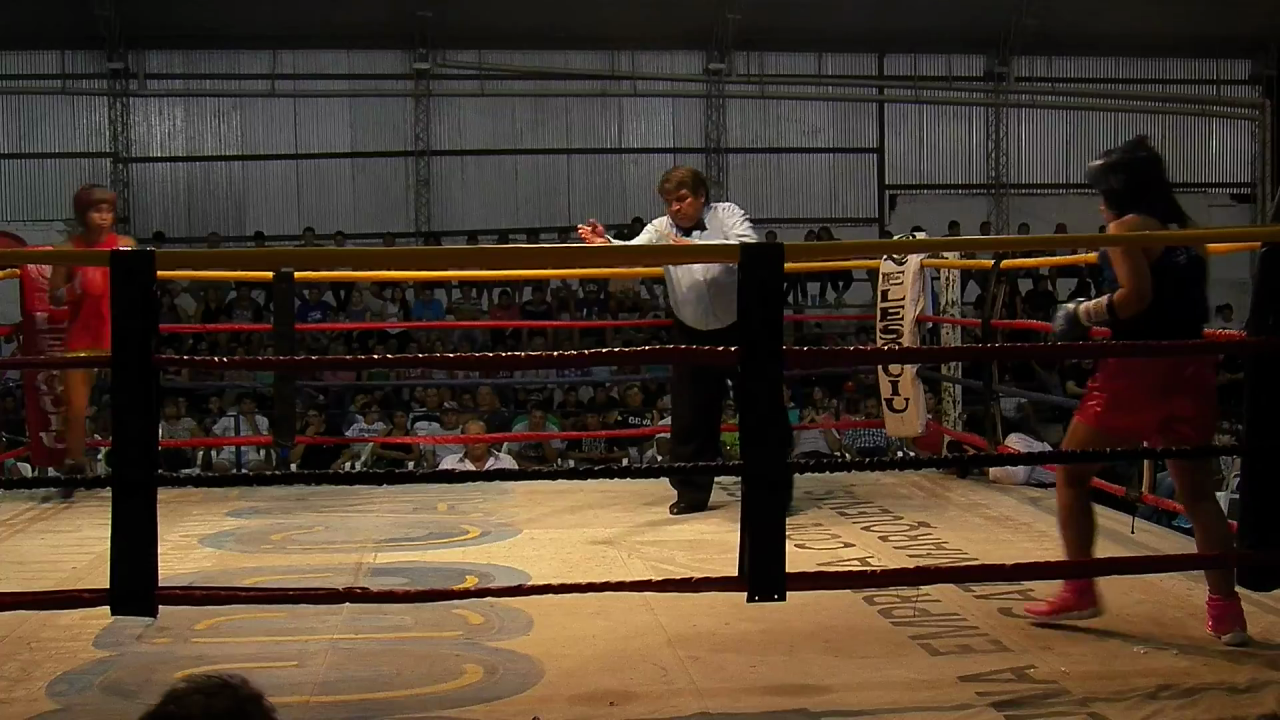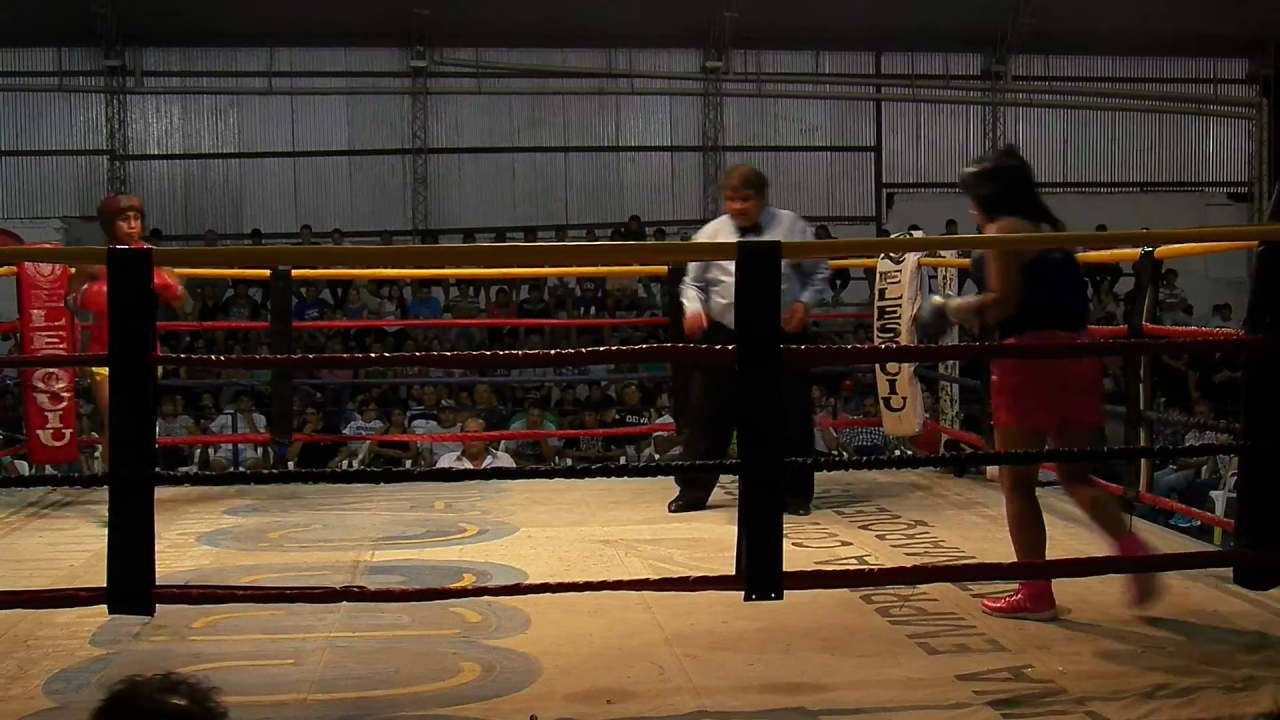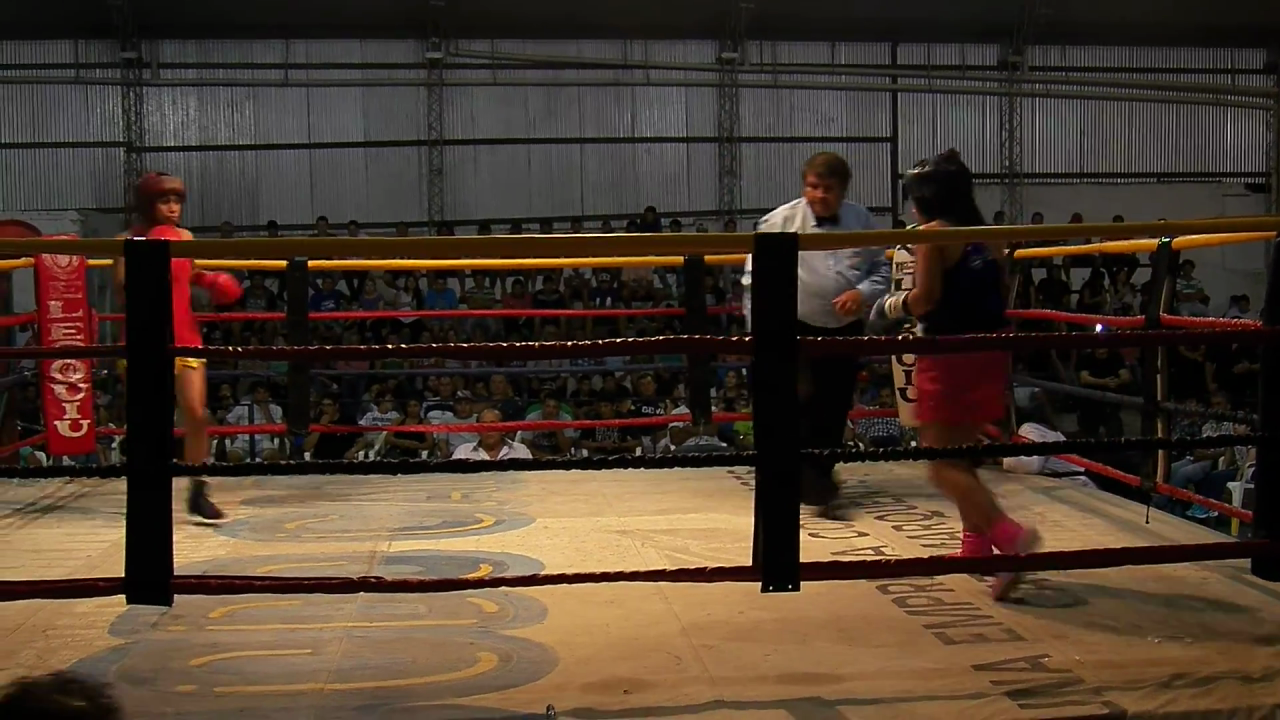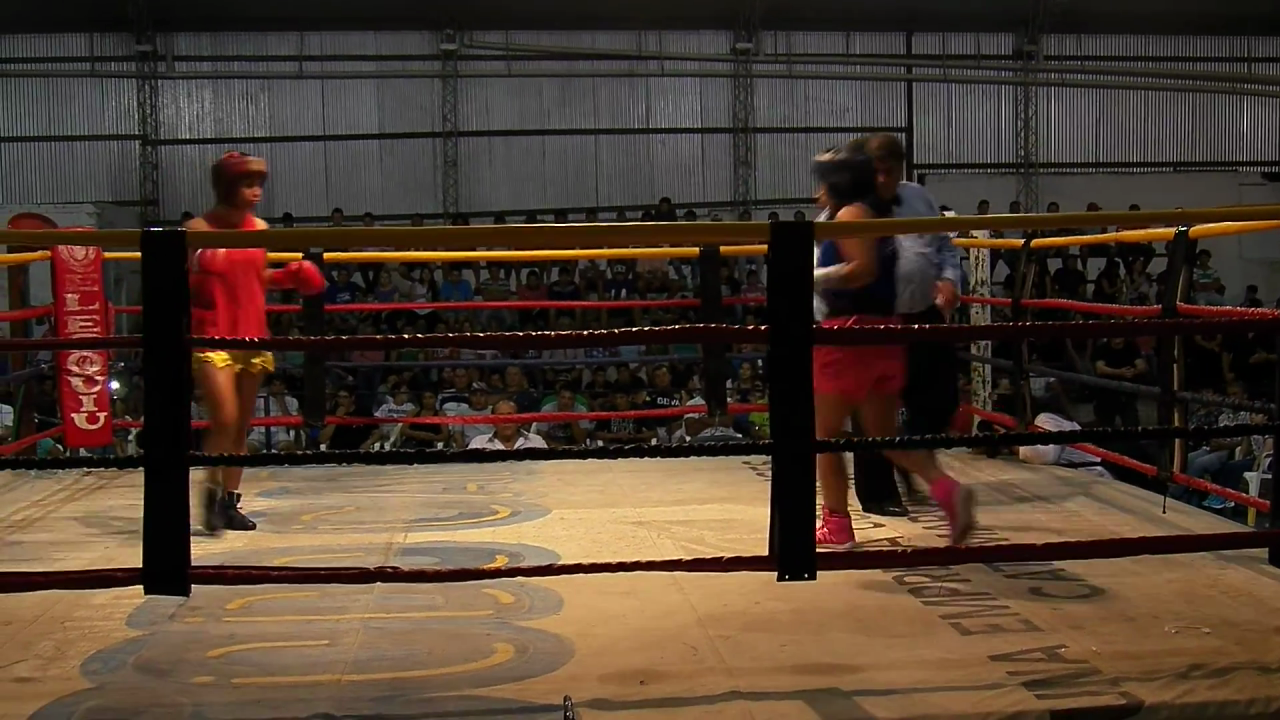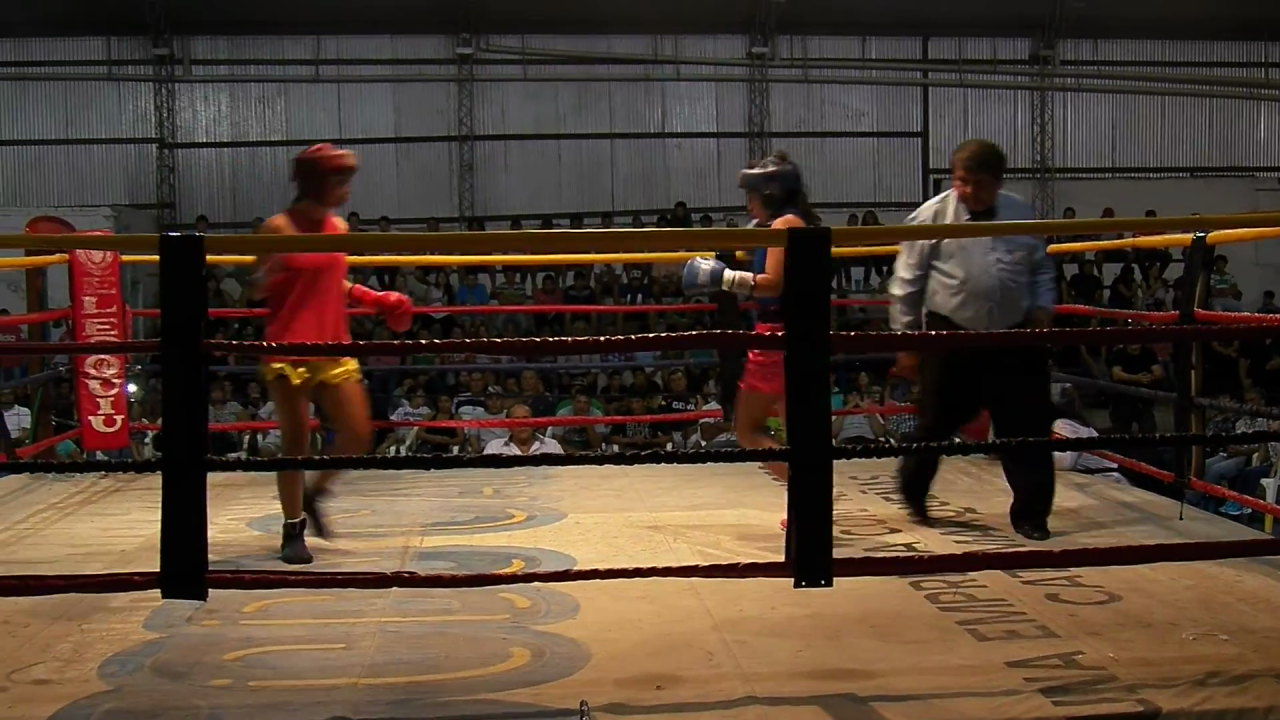
dt=0.4s
person 1, frame 1
left shoulder: (1126, 229)
right shoulder: (1186, 233)
left elbow: (1136, 296)
right elbow: (1193, 306)
left wrist: (1083, 313)
left hip: (1137, 367)
right hip: (1190, 365)
left knee: (1071, 473)
right knee: (1198, 493)
left ankle: (1078, 590)
right ankle: (1225, 609)
person 1, frame 2
left shoulder: (1004, 231)
right shoulder: (1052, 232)
left elbow: (1003, 302)
left wrist: (949, 309)
right wrist: (978, 313)
left hip: (1030, 358)
right hip: (1075, 355)
left knee: (1017, 481)
right knee: (1076, 475)
left ankle: (1035, 593)
right ankle: (1133, 551)
person 1, frame 3
left shoulder: (933, 235)
right shoulder: (986, 238)
left elbow: (925, 300)
right elbow: (994, 300)
left wrist: (890, 305)
left hip: (951, 355)
right hip: (989, 351)
left knee: (944, 468)
right knee: (958, 455)
left ankle: (1012, 537)
right ankle: (978, 547)
person 1, frame 4
left shoulder: (849, 216)
right shoulder: (876, 219)
left elbow: (864, 271)
left wrist: (816, 279)
left knee: (825, 435)
right knee: (886, 436)
left ankle: (836, 527)
right ankle: (947, 490)
person 1, frame 5
left shoulder: (784, 223)
right shoulder: (803, 223)
left elbow: (773, 282)
left wrist: (723, 277)
left hip: (781, 332)
left knee: (745, 427)
person 2, frame 1
left shoulder: (728, 214)
right shoulder: (660, 228)
left wrist: (699, 248)
right wrist: (607, 244)
left hip: (740, 330)
right hip: (692, 335)
right knee: (691, 417)
left ankle: (777, 490)
right ankle: (692, 491)
person 2, frame 2
left shoulder: (790, 226)
right shoulder: (710, 235)
left elbow: (820, 270)
right elbow: (692, 284)
left wrist: (804, 303)
right wrist: (692, 308)
left hip: (781, 337)
right hip: (724, 337)
left knee: (793, 418)
right knee: (709, 417)
left ankle: (795, 494)
right ankle: (693, 490)
person 2, frame 3
left shoulder: (862, 221)
right shoulder: (781, 220)
left elbow: (882, 271)
right elbow: (754, 278)
left wrist: (863, 293)
left hip: (844, 331)
right hip: (794, 329)
left knee: (833, 413)
right knee: (806, 403)
left ankle: (813, 485)
right ankle: (819, 490)
person 2, frame 4
left shoulder: (919, 198)
left elbow: (945, 247)
left wrist: (949, 279)
left hip: (924, 315)
left knee: (941, 397)
right ankle: (877, 491)
person 2, frame 5
left shoulder: (1020, 212)
right shoulder: (931, 217)
left elbow: (1042, 268)
right elbow: (906, 286)
left wrist: (1042, 305)
right hip: (952, 338)
left knee: (1028, 425)
right knee: (938, 421)
left ankle: (1030, 513)
right ankle: (913, 493)
person 3, frame 1
left shoulder: (125, 245)
right shoulder: (69, 249)
right elbow: (54, 296)
right wrist: (76, 288)
right hip: (80, 338)
right knee: (75, 411)
right ankle: (74, 466)
person 3, frame 2
right shoulder: (93, 262)
left elbow: (181, 300)
right elbow: (69, 299)
left wrist: (169, 288)
right wrist: (83, 298)
right hip: (104, 353)
right knee: (113, 424)
person 3, frame 3
left shoulder: (185, 238)
right elbow: (123, 285)
left wrist: (216, 280)
left hip: (185, 339)
left knee: (196, 415)
left ankle: (198, 492)
person 3, frame 4
left shoulder: (259, 228)
right shoulder: (198, 229)
left wrist: (289, 275)
right wrist: (196, 264)
left hip: (252, 337)
right hip: (212, 338)
left knee: (242, 425)
right knee: (225, 419)
left ankle: (230, 501)
right ankle: (212, 493)
person 3, frame 5
left shoulder: (339, 228)
right shoulder: (278, 226)
right elbow: (258, 290)
left wrist: (376, 299)
right wrist: (279, 265)
left hip: (334, 347)
right hip: (288, 348)
left knee: (359, 436)
right knee: (296, 440)
left ankle: (315, 491)
right ankle: (293, 529)
